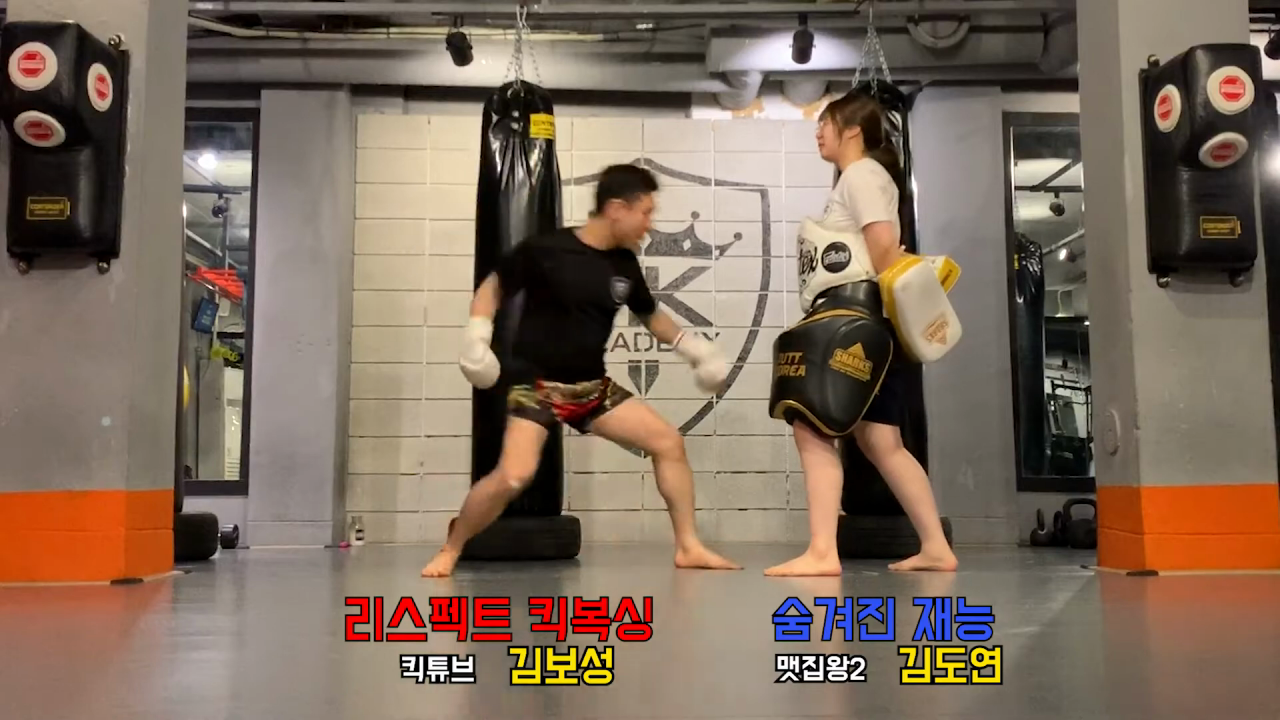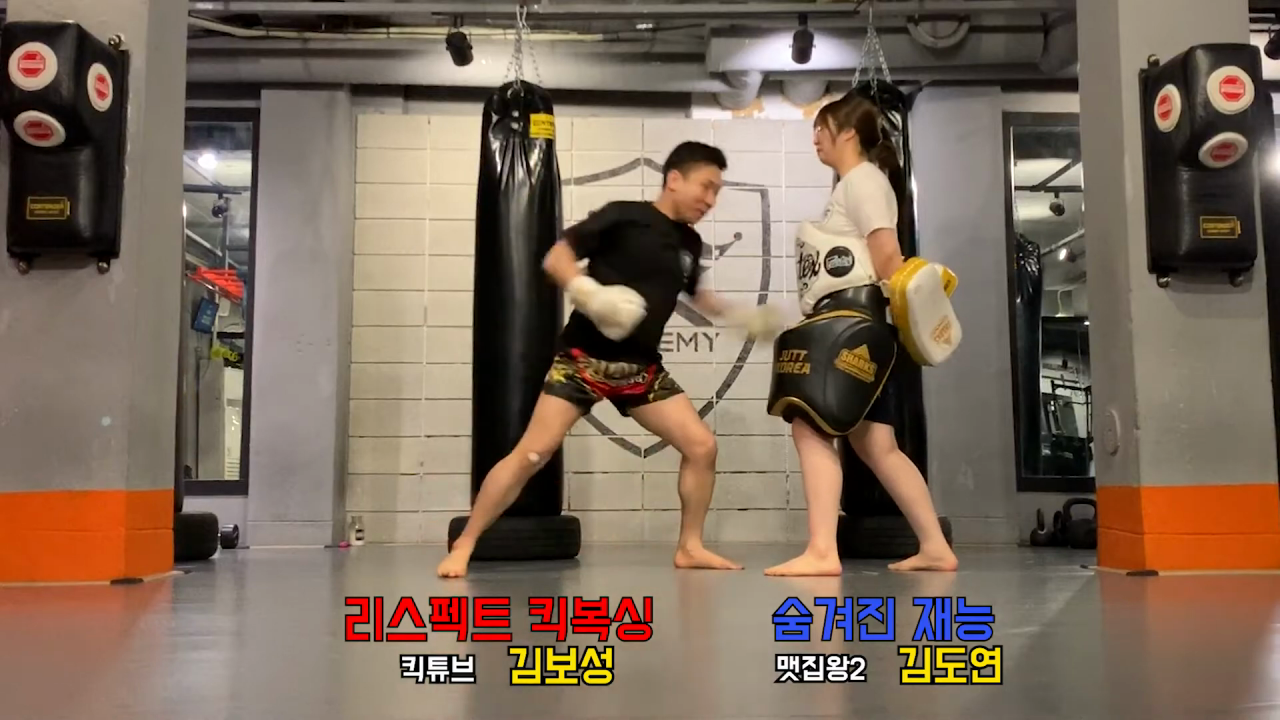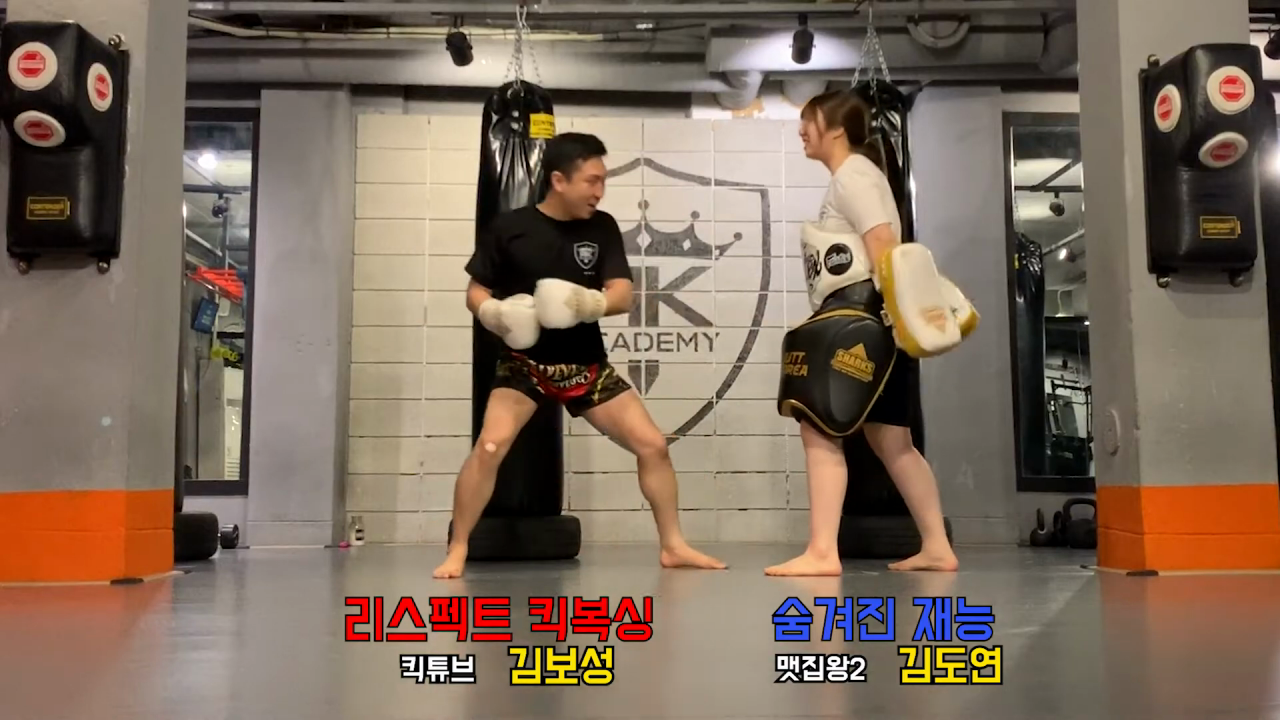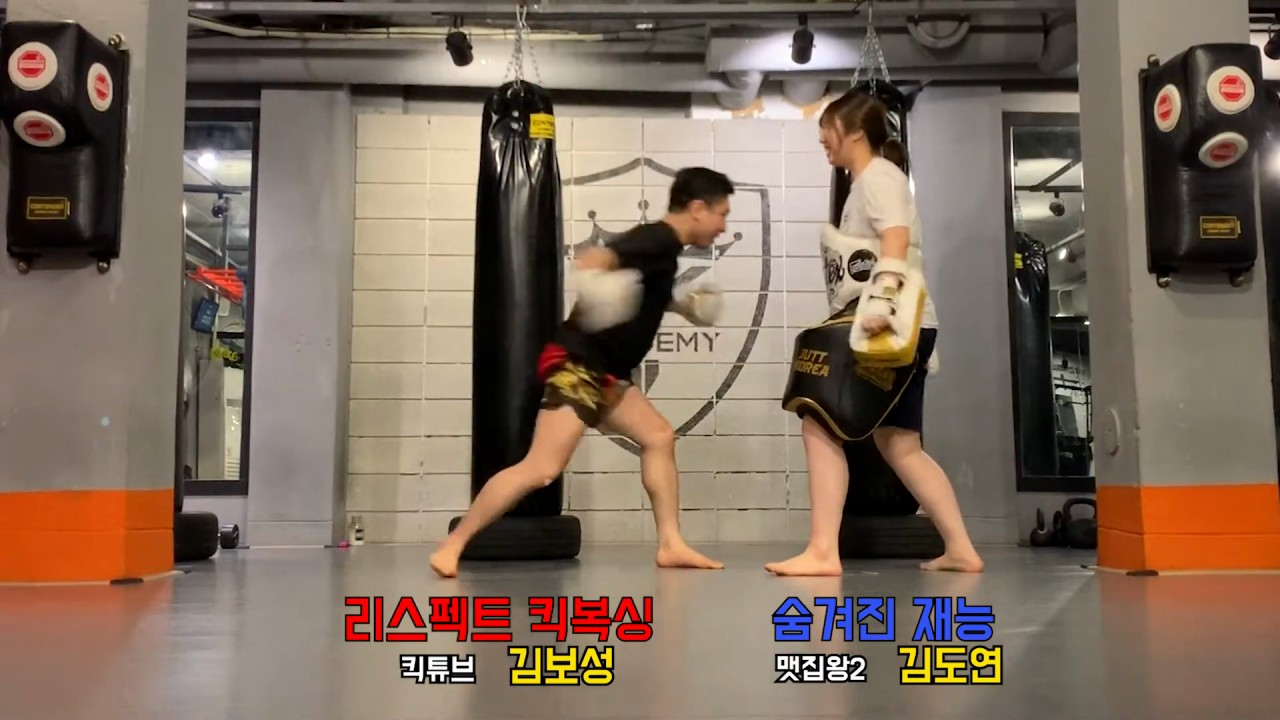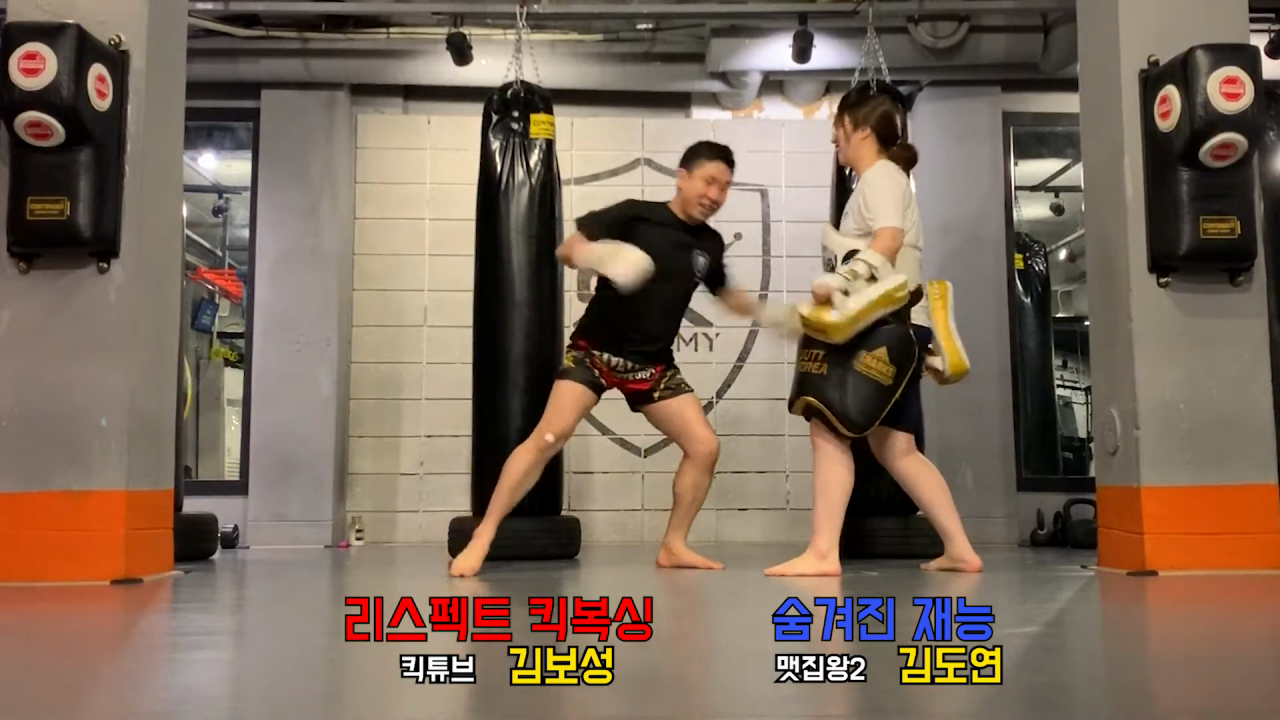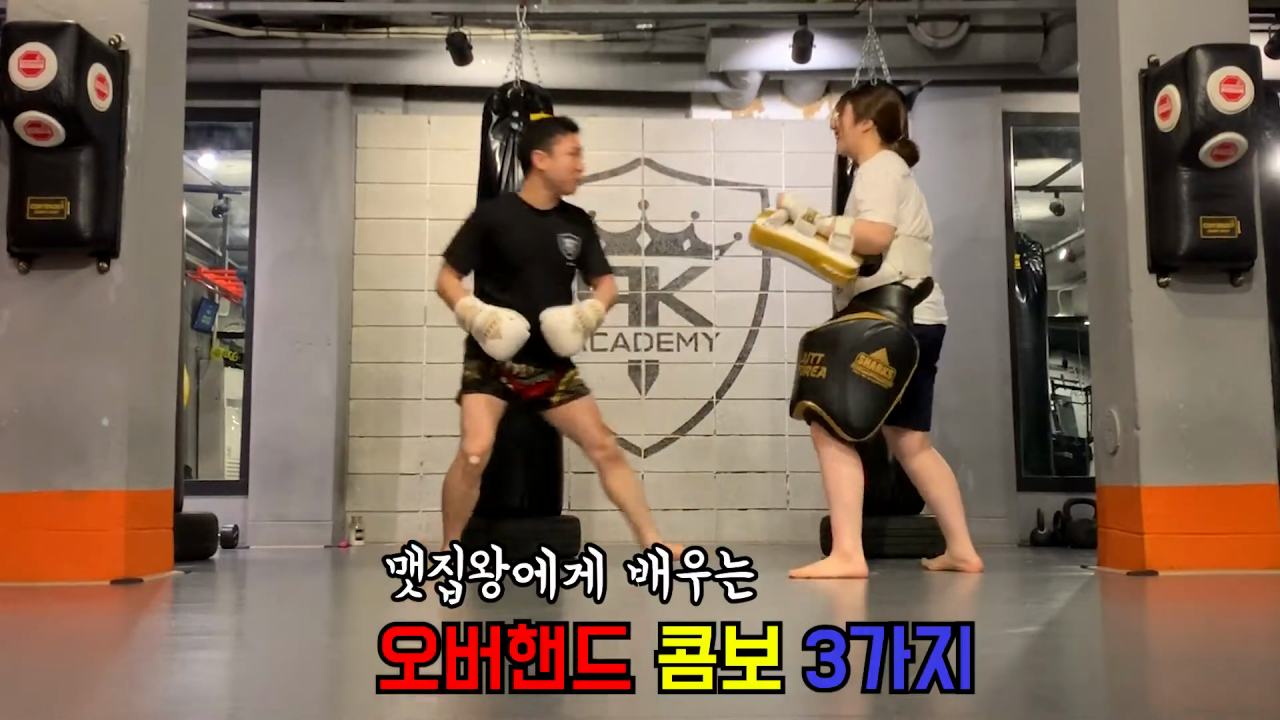
dt=0.5s
person 1, frame 1
left shoulder: (860, 175)
right shoulder: (861, 178)
left elbow: (884, 245)
right elbow: (885, 250)
left knee: (812, 428)
right knee: (881, 442)
left ankle: (822, 552)
right ankle: (936, 548)
person 1, frame 2
left shoulder: (861, 180)
right shoulder: (855, 184)
left elbow: (887, 253)
right elbow: (878, 256)
left hip: (852, 321)
left knee: (810, 427)
right knee: (877, 446)
left ankle: (822, 552)
right ankle: (935, 548)
person 1, frame 3
left shoulder: (850, 175)
right shoulder: (854, 176)
left elbow: (882, 247)
left hip: (863, 321)
right hip: (869, 324)
left knee: (819, 429)
right knee: (889, 440)
left ankle: (822, 553)
right ankle: (937, 549)
person 1, frame 4
left shoulder: (877, 177)
right shoulder: (869, 182)
left elbow: (896, 243)
left wrist: (882, 305)
left hip: (889, 326)
right hip: (895, 327)
left knee: (820, 426)
right knee: (899, 445)
left ankle: (822, 552)
right ankle: (960, 549)
person 1, frame 5
left shoulder: (881, 177)
right shoulder: (877, 182)
left elbow: (887, 243)
left wrist: (841, 280)
left knee: (830, 428)
right knee: (895, 448)
left ankle: (823, 553)
right ankle: (959, 550)
person 1, frame 6
left shoulder: (879, 168)
right shoulder: (885, 169)
left elbow: (875, 238)
right hip: (914, 322)
left knee: (830, 427)
right knee: (910, 443)
left ankle: (847, 554)
right ankle: (961, 549)
person 2, frame 1
left shoulder: (624, 262)
right shoulder: (548, 249)
left elbow: (651, 315)
right elbow: (493, 287)
left wrist: (691, 345)
right wrist: (476, 336)
left hip: (590, 384)
right hip: (536, 384)
left knee: (669, 442)
right knee: (514, 476)
left ankle: (689, 547)
right ankle: (450, 550)
person 2, frame 2
left shoulder: (687, 240)
right shoulder: (624, 216)
left elbow: (695, 295)
right elbow: (555, 258)
left wrist: (739, 314)
right wrist: (593, 294)
left hip: (642, 367)
right hip: (584, 358)
left knee: (702, 447)
right knee: (532, 453)
left ankle: (689, 547)
right ankle: (463, 546)
person 2, frame 3
left shoulder: (602, 228)
right shoulder: (509, 228)
left elbow: (621, 294)
right elbow: (476, 292)
left wrist: (583, 302)
right wrist: (497, 315)
left hip: (587, 366)
right hip: (525, 362)
left knee: (653, 445)
right knee: (491, 446)
left ankle: (674, 546)
right ankle: (457, 551)
person 2, frame 4
left shoulder: (658, 245)
right shoulder: (654, 239)
right elbow: (590, 261)
left wrist: (682, 303)
right wrist: (596, 289)
left hip: (606, 374)
right hip: (578, 367)
left knee: (660, 439)
right knee: (543, 468)
left ankle: (671, 545)
right ankle: (456, 543)
person 2, frame 5
left shoulder: (710, 243)
right shoulder: (635, 214)
left elbow: (726, 294)
right elbow: (568, 248)
left wrist: (766, 313)
right wrist: (602, 258)
left hip: (652, 363)
right hip: (596, 348)
left knee: (704, 446)
right knee: (549, 436)
left ankle: (674, 545)
right ankle: (483, 536)
person 2, frame 6
left shoulder: (576, 223)
right shoulder: (493, 216)
left elbow: (604, 286)
right elbow: (447, 279)
left wrist: (584, 316)
right wrist: (478, 315)
left hip: (553, 363)
right hip: (493, 358)
left knee: (604, 448)
right knee: (473, 454)
left ankle: (652, 544)
right ankle: (449, 549)
